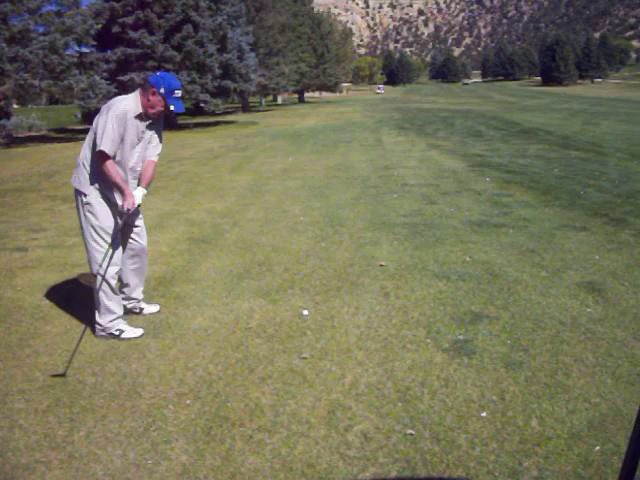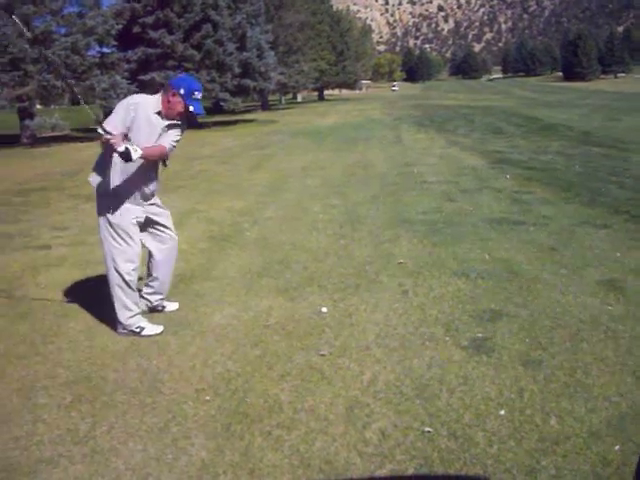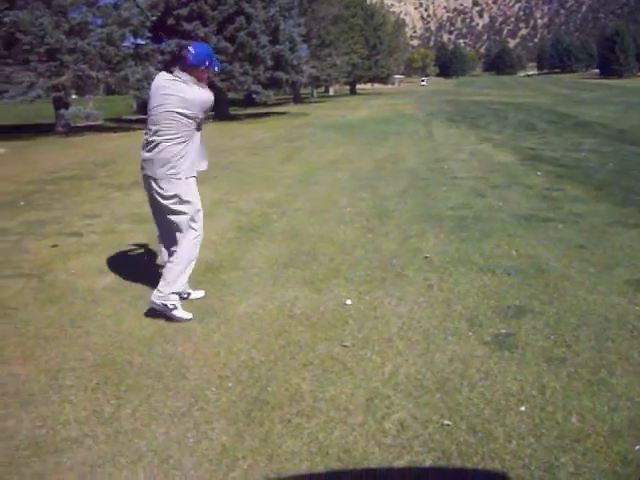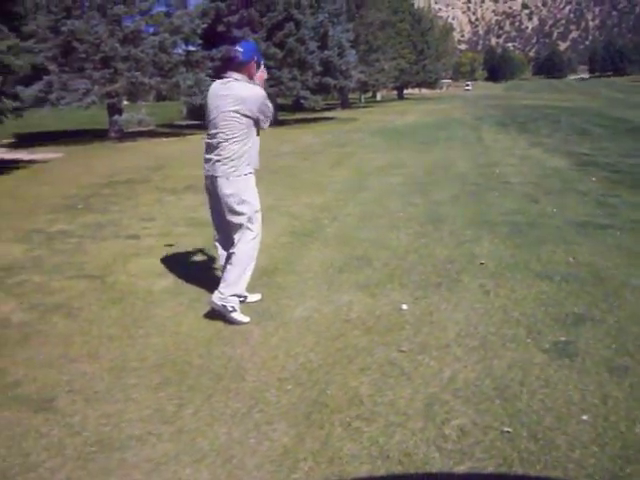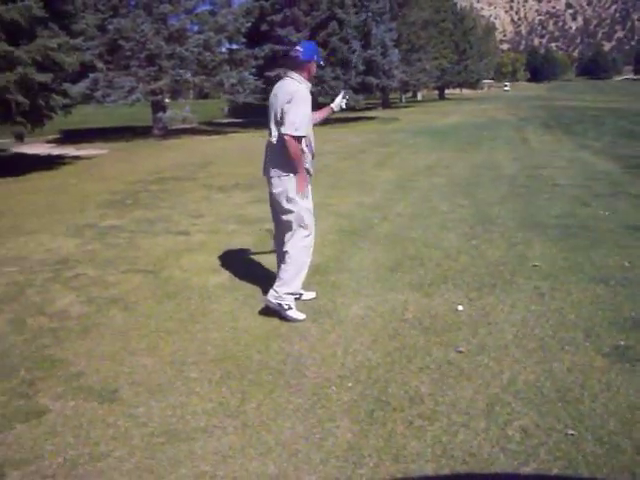
dt=0.5s
person 1, frame 1
left shoulder: (156, 121)
right shoulder: (120, 109)
left elbow: (151, 160)
right elbow: (103, 158)
left wrist: (140, 191)
right wrist: (126, 193)
left hip: (126, 195)
right hip: (96, 193)
left knee: (136, 246)
right knee: (107, 256)
left ankle: (130, 299)
right ankle: (108, 322)
person 1, frame 2
left shoulder: (177, 125)
right shoulder: (136, 104)
left elbow: (161, 151)
right elbow: (107, 138)
left wrist: (134, 150)
right wrist: (117, 143)
left hip: (145, 194)
right hip: (115, 192)
left knee: (166, 241)
right knee: (126, 257)
left ankle: (152, 297)
right ankle: (129, 319)
person 1, frame 3
left shoulder: (160, 81)
right shoulder: (203, 97)
left hip: (152, 171)
right hip: (175, 175)
left knee: (169, 232)
right knee: (190, 231)
left ankle: (176, 286)
right ankle: (166, 295)
person 1, frame 4
left shoulder: (215, 88)
right shoulder: (255, 94)
right elbow: (265, 121)
left hip: (213, 172)
right hip: (236, 174)
left knee: (226, 234)
right knee: (248, 233)
left ankle: (233, 289)
right ankle: (226, 297)
person 1, frame 5
left shoulder: (283, 86)
right shoulder: (299, 91)
right elbow: (291, 135)
left wrist: (332, 108)
right wrist: (301, 172)
left hip: (278, 172)
right hip: (290, 174)
left knee: (287, 231)
right knee: (302, 232)
left ankle: (289, 287)
right ankle: (281, 295)
